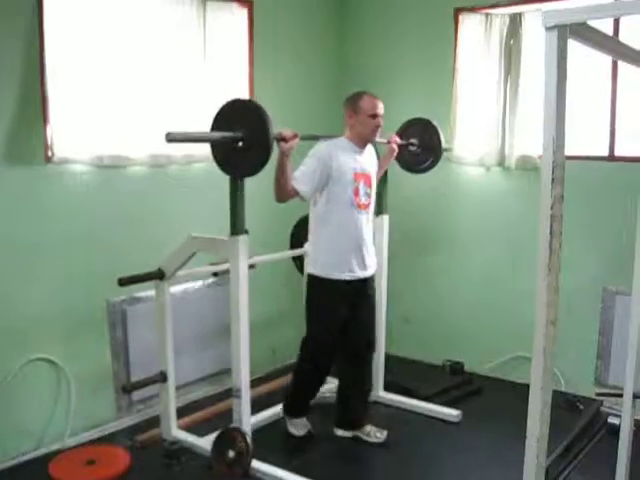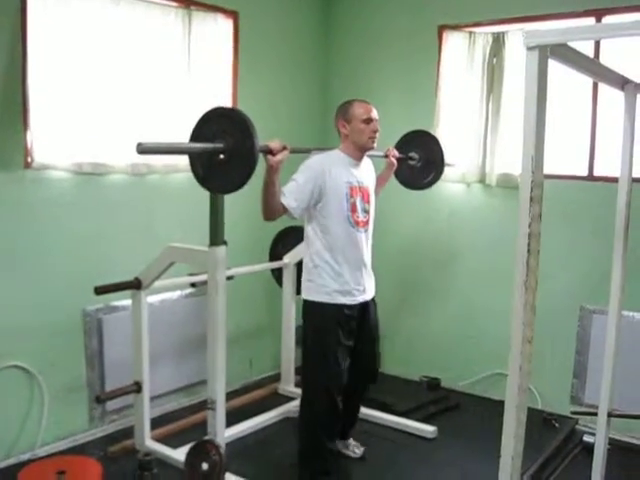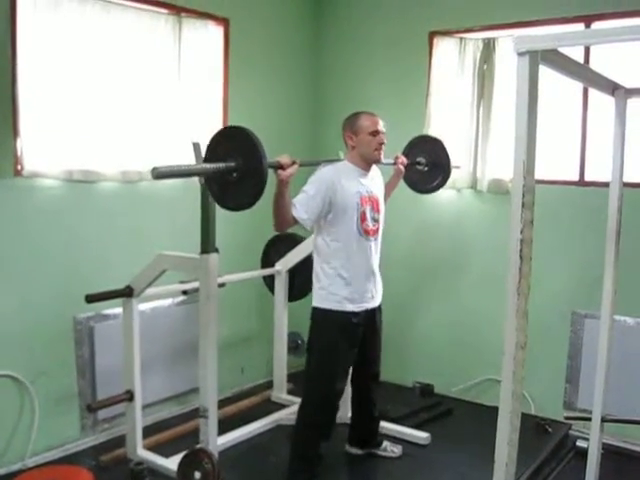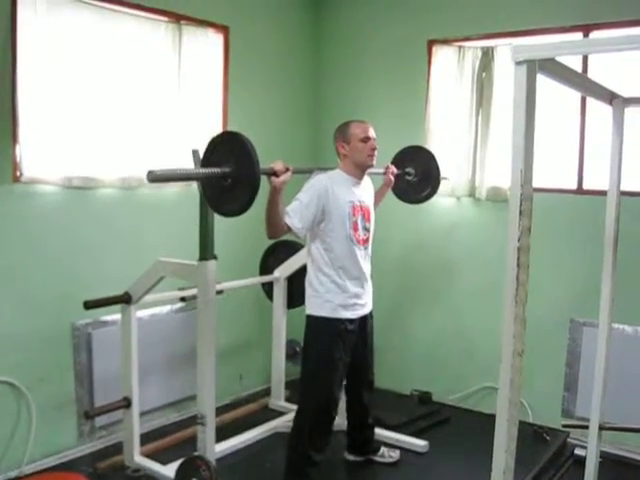
dt=1s
person 1, frame 1
left shoulder: (369, 154)
right shoulder: (327, 153)
right elbow: (284, 194)
left wrist: (390, 156)
right wrist: (284, 155)
left hip: (363, 271)
right hip: (329, 272)
left knee: (360, 351)
right knee: (320, 351)
left ankle: (352, 420)
right ankle: (294, 409)
person 1, frame 2
left shoulder: (367, 166)
right shoulder: (320, 167)
right elbow: (272, 212)
left wrist: (389, 170)
right wrist: (272, 170)
left hip: (363, 292)
right hip: (328, 296)
left knee: (365, 372)
right knee: (324, 386)
left ankle: (340, 433)
person 1, frame 3
left shoulder: (374, 176)
right shoulder: (329, 178)
right elbow: (284, 223)
left wrist: (398, 175)
right wrist: (282, 184)
left hip: (370, 299)
right hip: (336, 304)
left knee: (367, 378)
right knee: (323, 391)
left ankle: (364, 438)
person 1, frame 4
left shoulder: (365, 185)
right shoulder: (323, 186)
right elbow: (276, 230)
left wrist: (387, 185)
right wrist: (275, 190)
left hip: (361, 306)
right hip: (330, 312)
left knee: (361, 385)
right knee: (319, 399)
left ankle: (361, 445)
